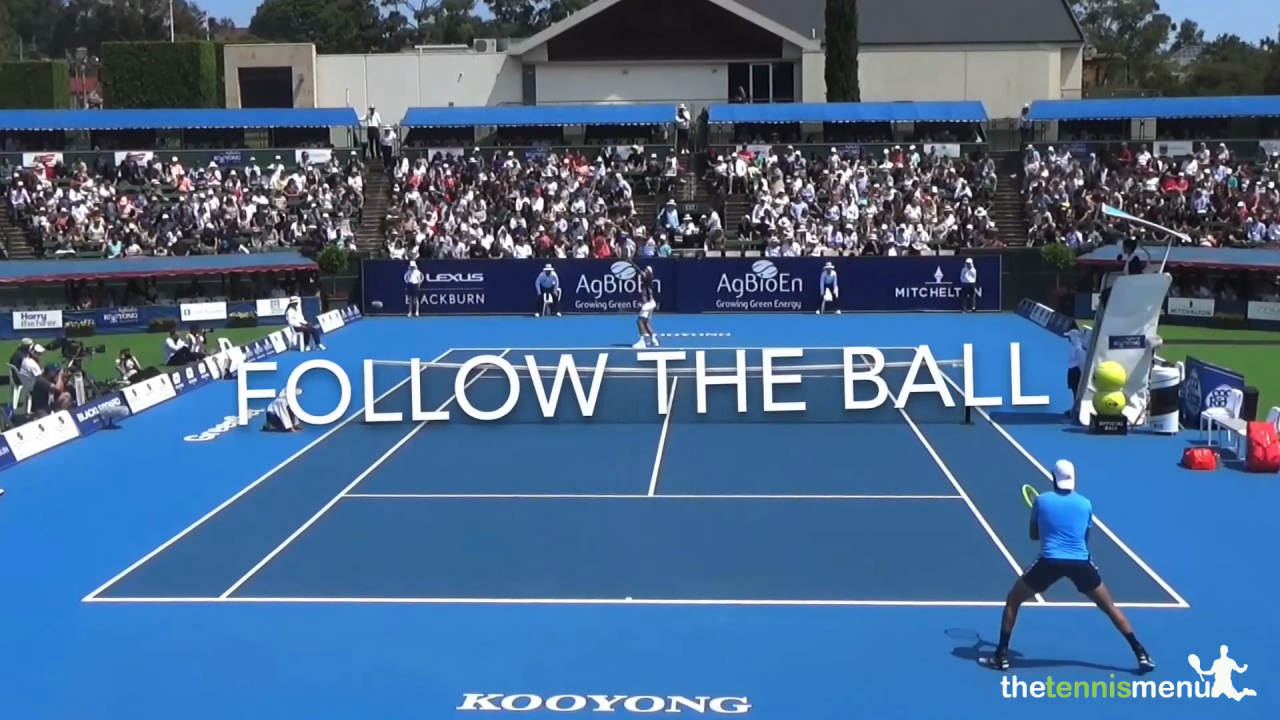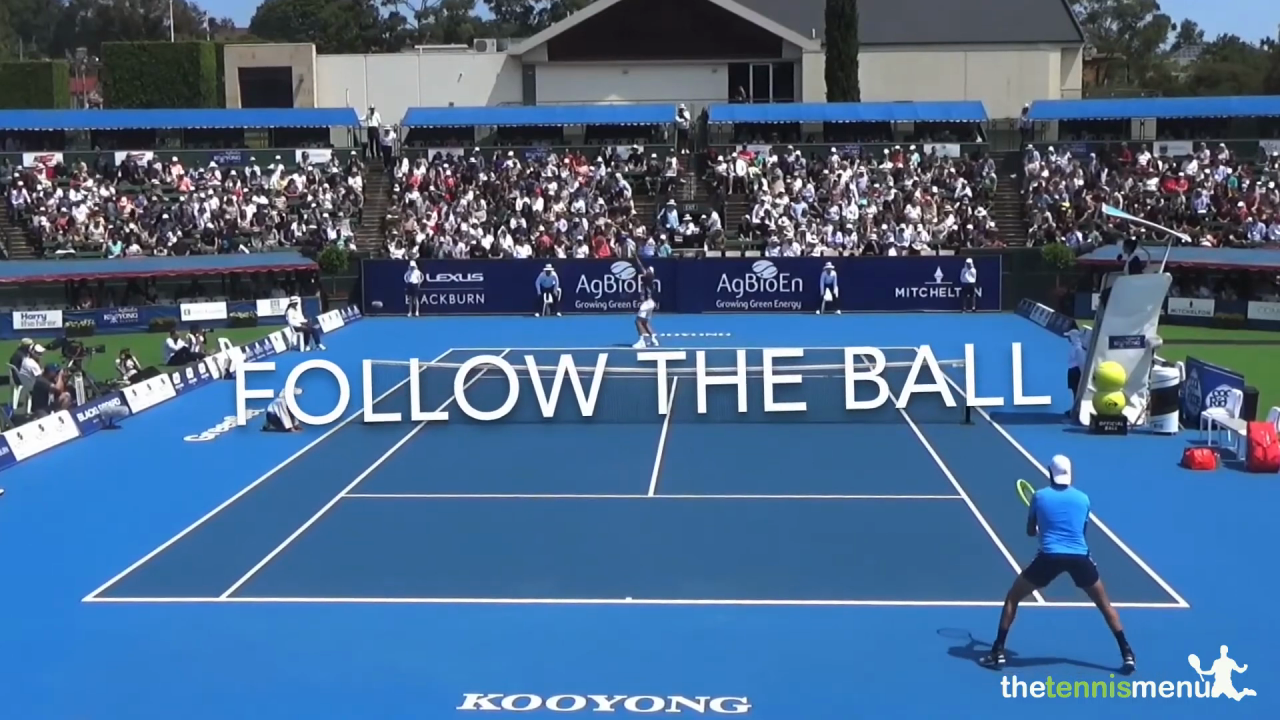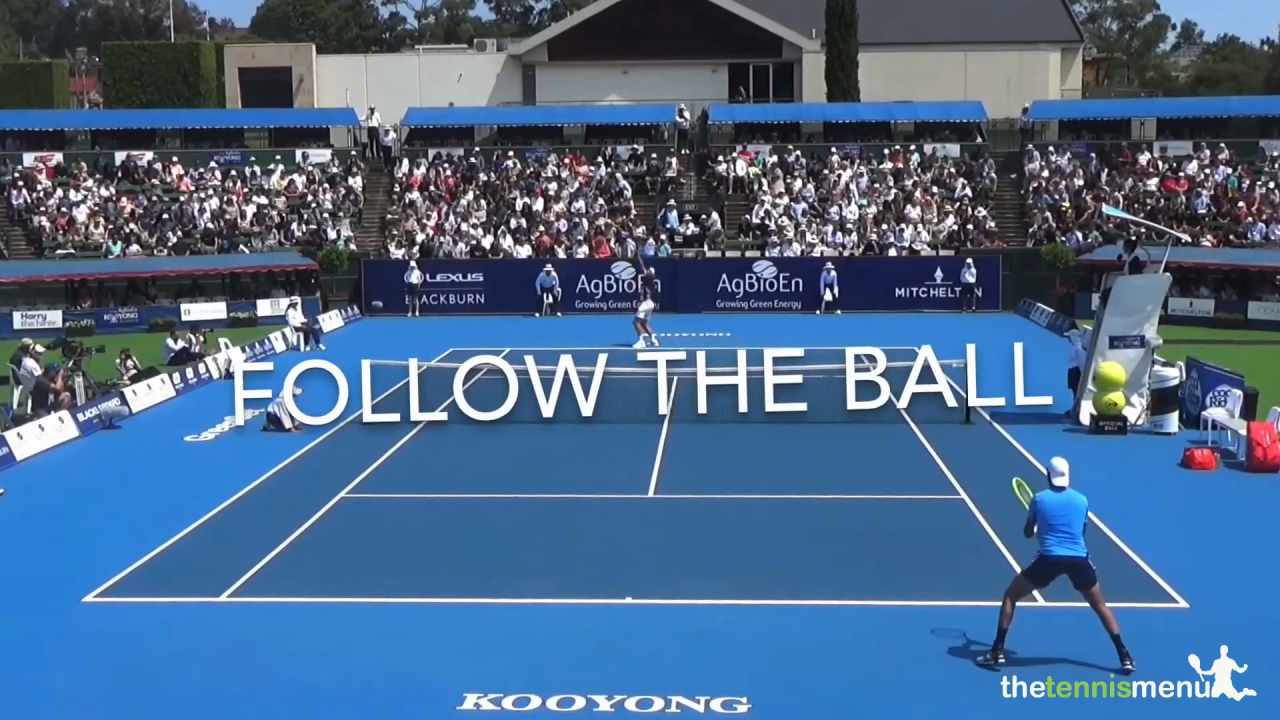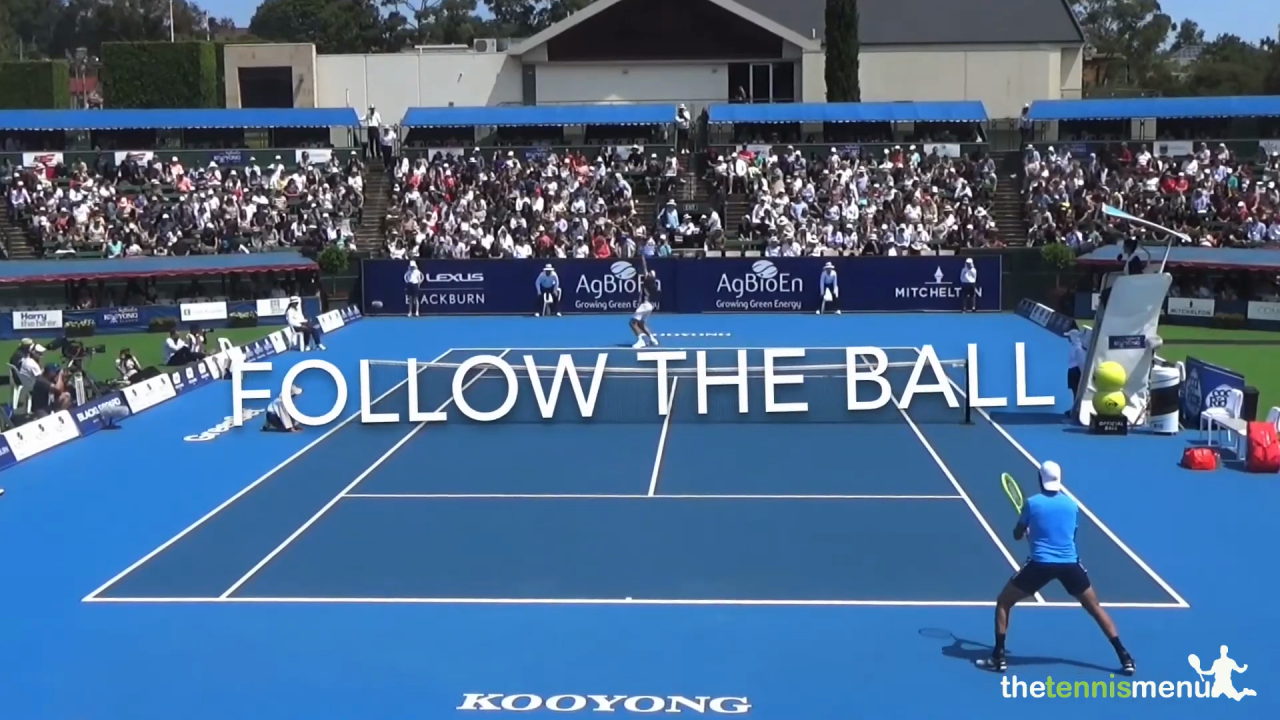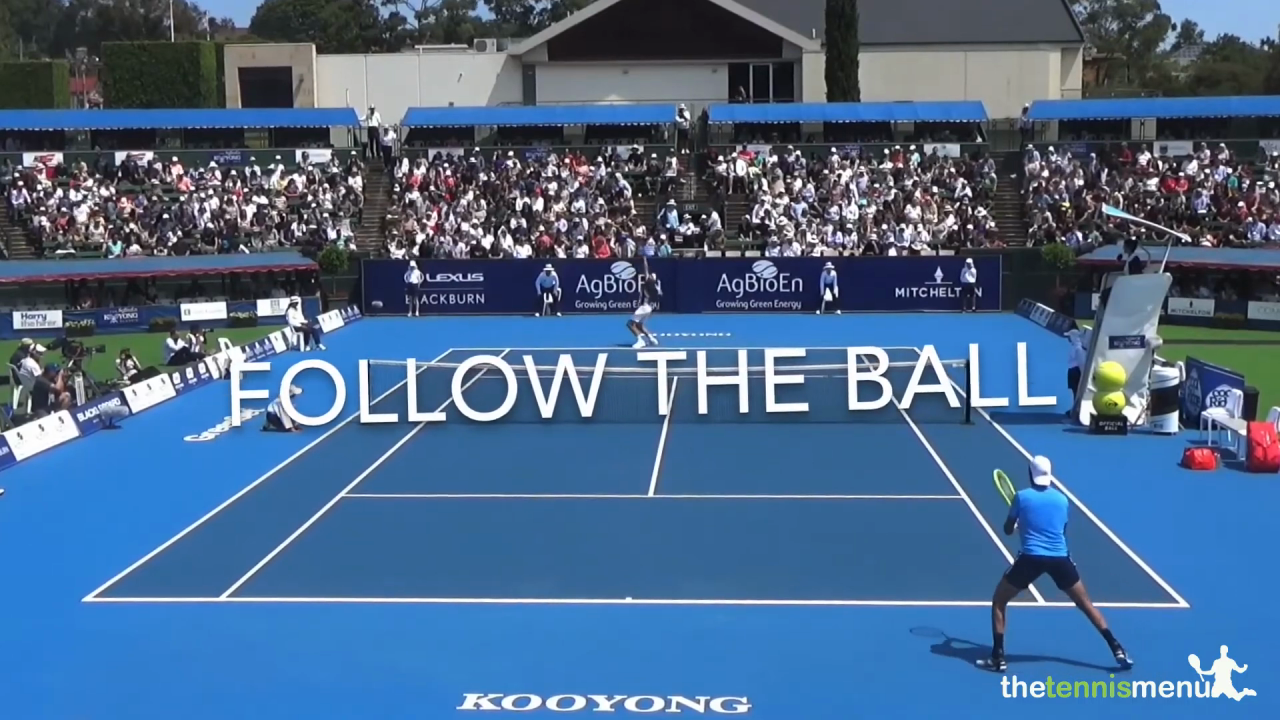
dt=0.1s
person 1, frame 1
left shoulder: (1042, 500)
right shoulder: (1086, 504)
left elbow: (1034, 535)
left hip: (1050, 562)
right hip: (1080, 563)
left knee: (1013, 600)
right knee: (1108, 607)
left ankle: (1001, 656)
right ankle: (1140, 654)
person 1, frame 2
left shoulder: (1039, 496)
right shoulder: (1082, 499)
left elbow: (1030, 531)
left hip: (1049, 556)
right hip: (1079, 557)
left knee: (1013, 598)
right knee: (1104, 603)
left ankle: (998, 652)
right ankle: (1127, 654)
person 1, frame 3
left shoulder: (1039, 499)
right shoulder: (1080, 500)
left elbow: (1029, 531)
left hip: (1048, 559)
right hip: (1078, 559)
left knee: (1010, 596)
right knee: (1100, 607)
left ankle: (997, 652)
right ankle: (1125, 658)
person 1, frame 4
left shoulder: (1032, 503)
right shoulder: (1072, 504)
left elbow: (1018, 535)
left hip: (1040, 564)
right hip: (1069, 564)
left knee: (1004, 602)
right knee: (1095, 609)
left ankle: (998, 657)
right ankle: (1125, 659)
person 1, frame 5
left shoulder: (1022, 497)
right shoulder: (1062, 499)
left elbow: (1007, 529)
left hip: (1031, 558)
right hip: (1060, 558)
left knee: (999, 600)
right knee: (1085, 604)
left ankle: (997, 657)
right ankle: (1117, 651)
